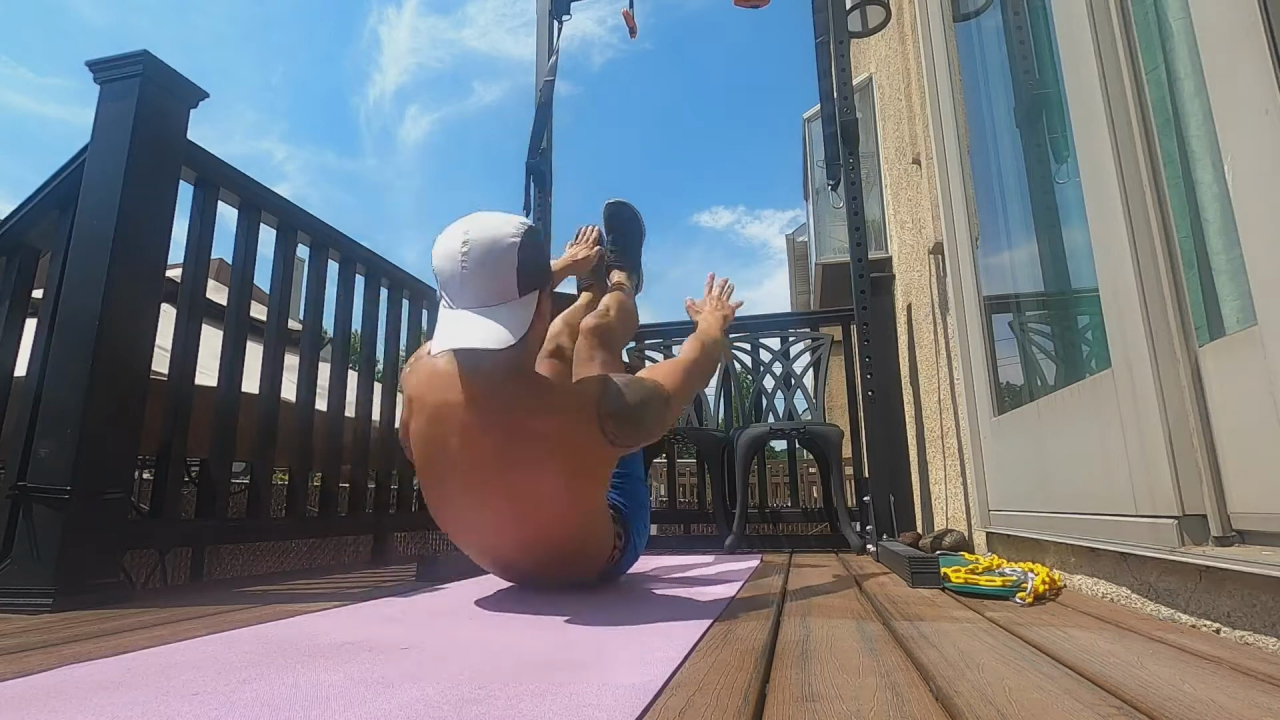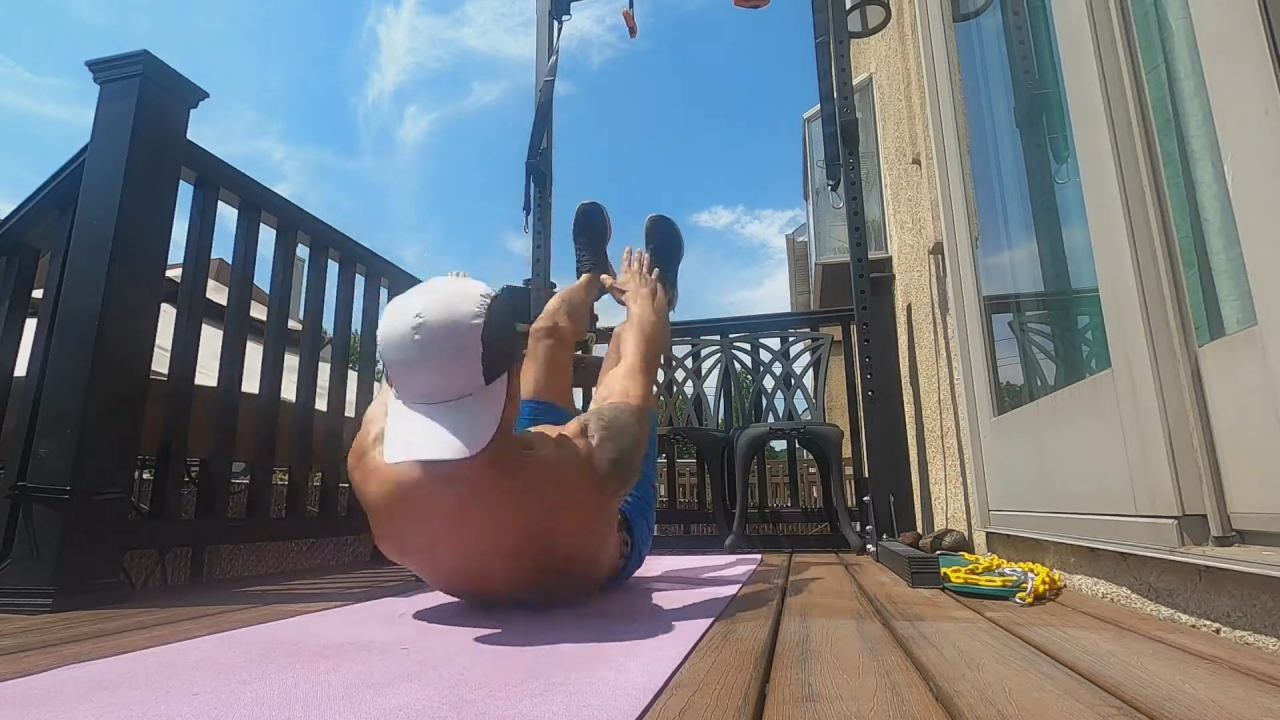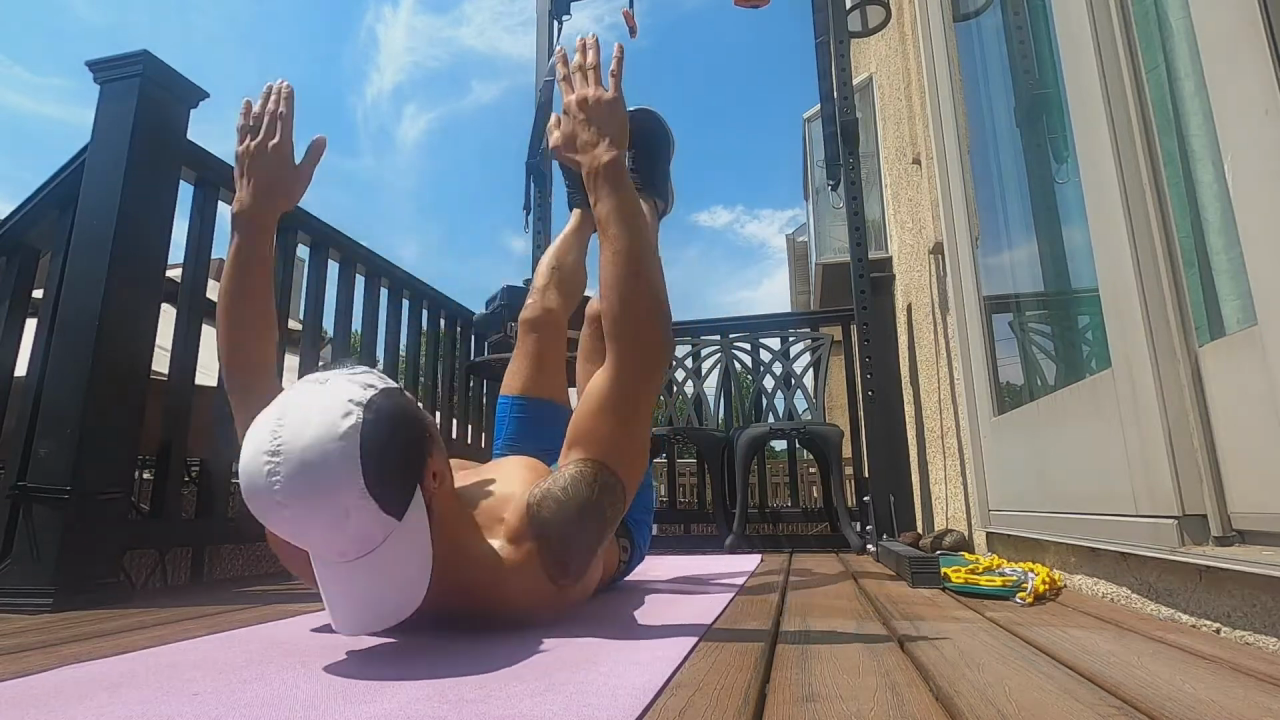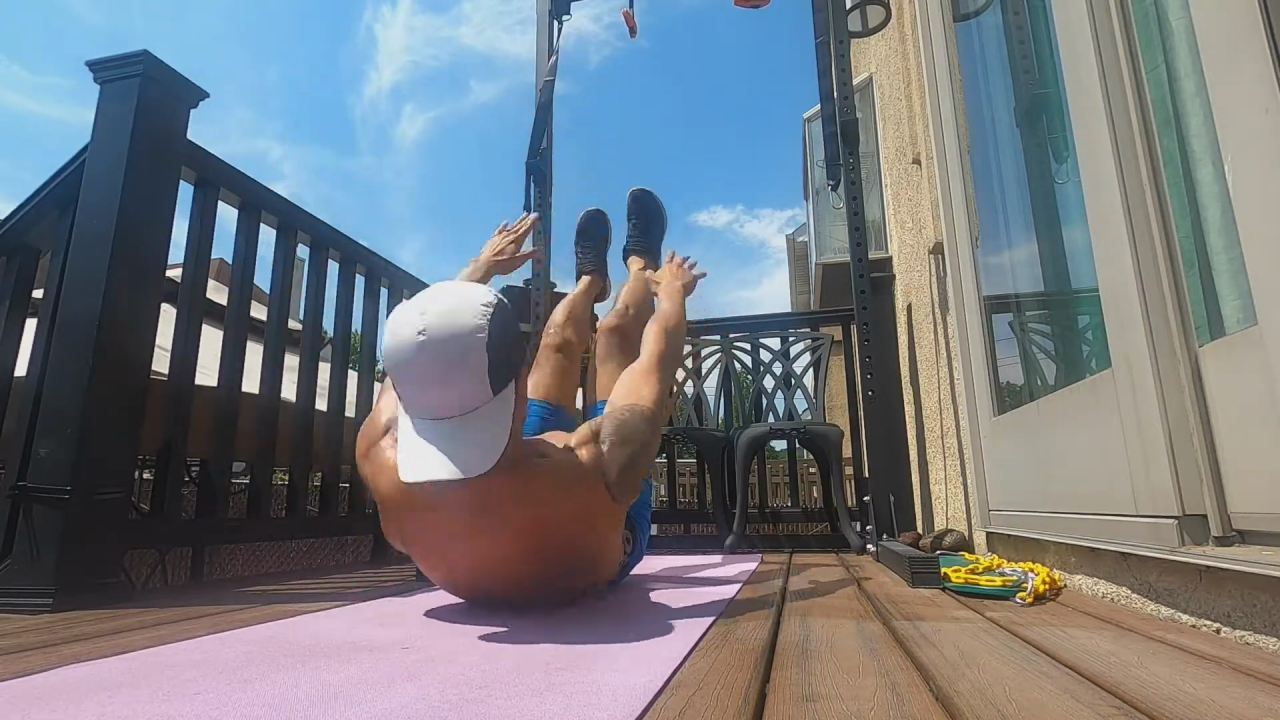
dt=1s
person 1, frame 1
left shoulder: (423, 375)
right shoulder: (600, 403)
left elbow: (486, 299)
right elbow: (691, 369)
left wrist: (560, 269)
right wrist: (713, 326)
right hip: (594, 562)
left knee: (555, 348)
right knee: (596, 330)
left ankle: (595, 289)
right ankle: (617, 278)
person 1, frame 2
left shoulder: (374, 466)
right shoulder: (585, 460)
left elbow: (390, 388)
right elbow: (635, 370)
left wrist: (427, 326)
right wrist: (638, 299)
right hip: (600, 567)
left knee: (552, 331)
right knee: (626, 348)
left ankle: (588, 280)
right ankle: (656, 296)
person 1, frame 3
left shoulder: (303, 537)
right shoulder: (543, 553)
left elbow: (244, 373)
right elbow: (645, 348)
left wrist: (255, 211)
right wrist: (607, 165)
right hip: (609, 537)
left knee: (543, 315)
right knee: (605, 320)
left ankle: (585, 211)
right ankle: (643, 199)
person 1, frame 4
left shoulder: (385, 461)
right shoulder: (594, 471)
left elbow: (410, 362)
right elbow: (656, 361)
left wrist: (478, 273)
right wrist: (672, 291)
right hip: (595, 564)
left knee: (560, 342)
right knee: (618, 330)
left ankle: (591, 280)
right ankle: (641, 263)
